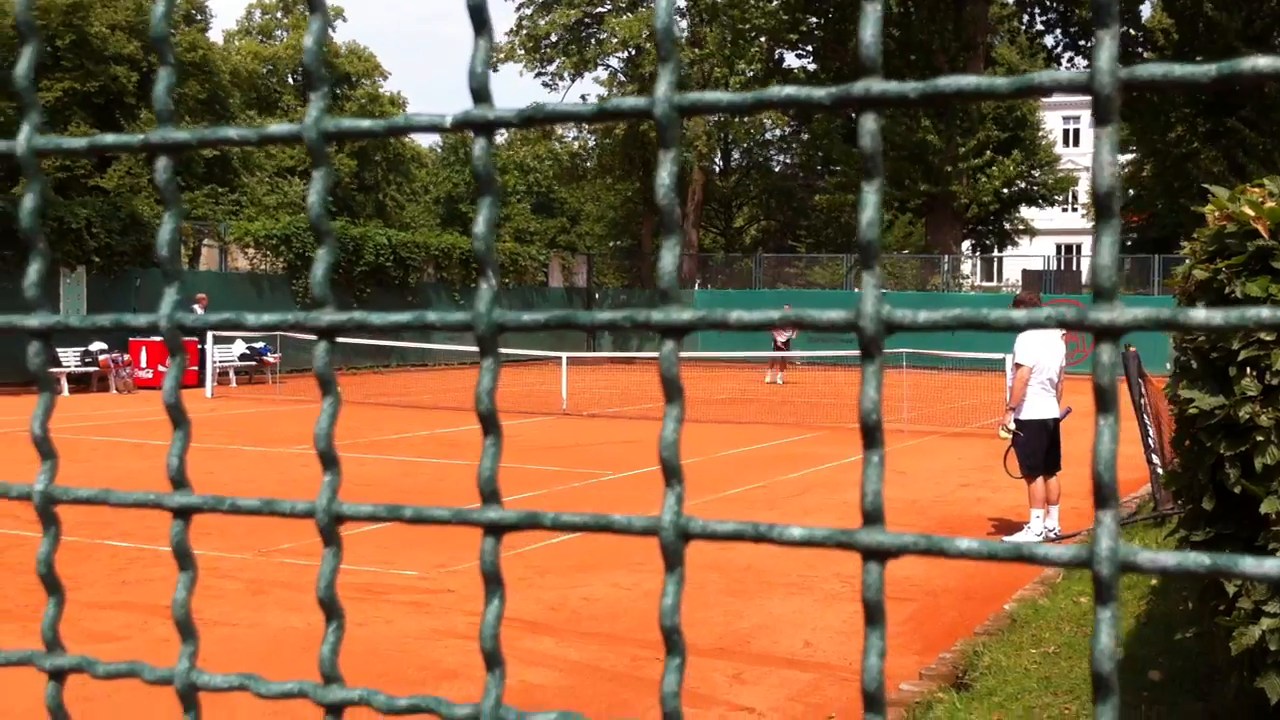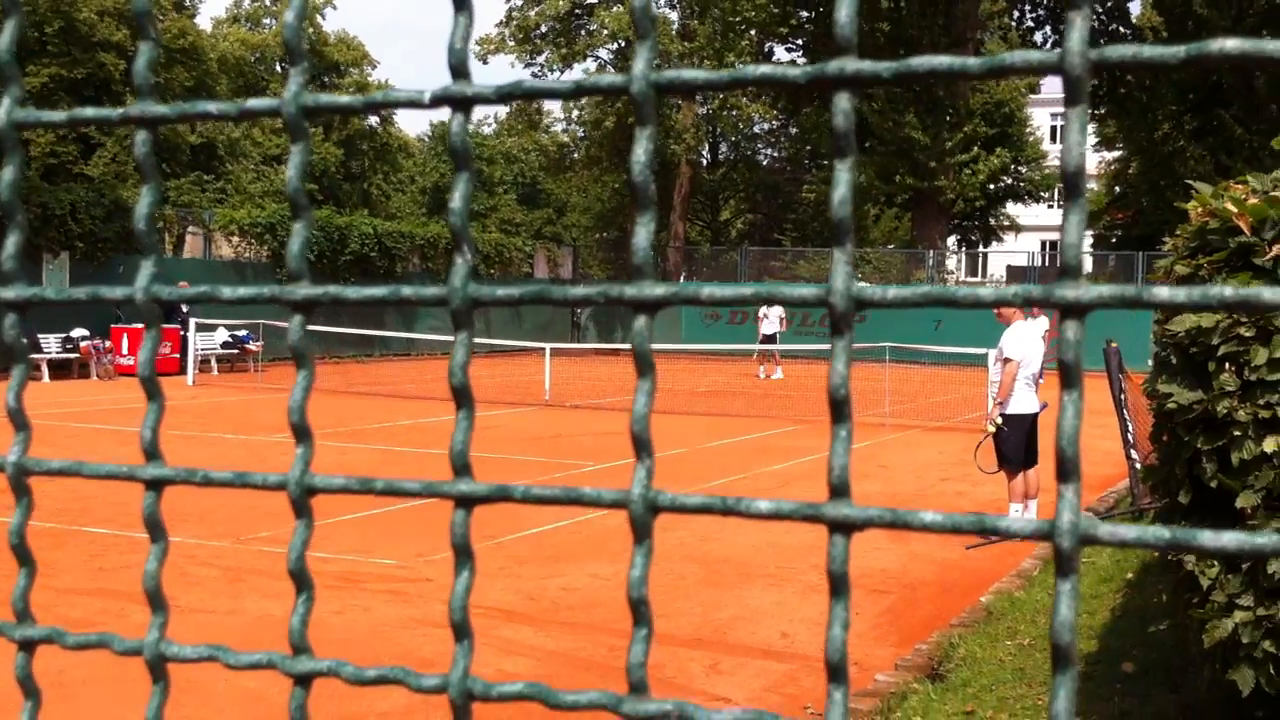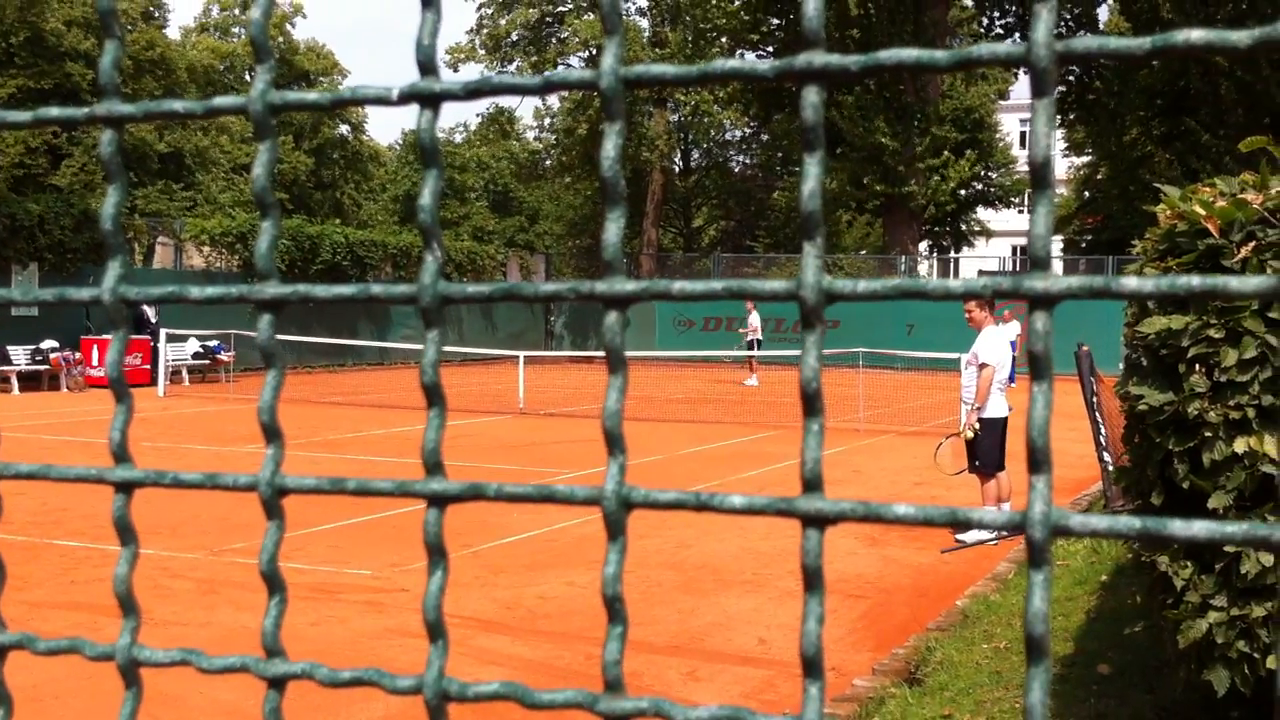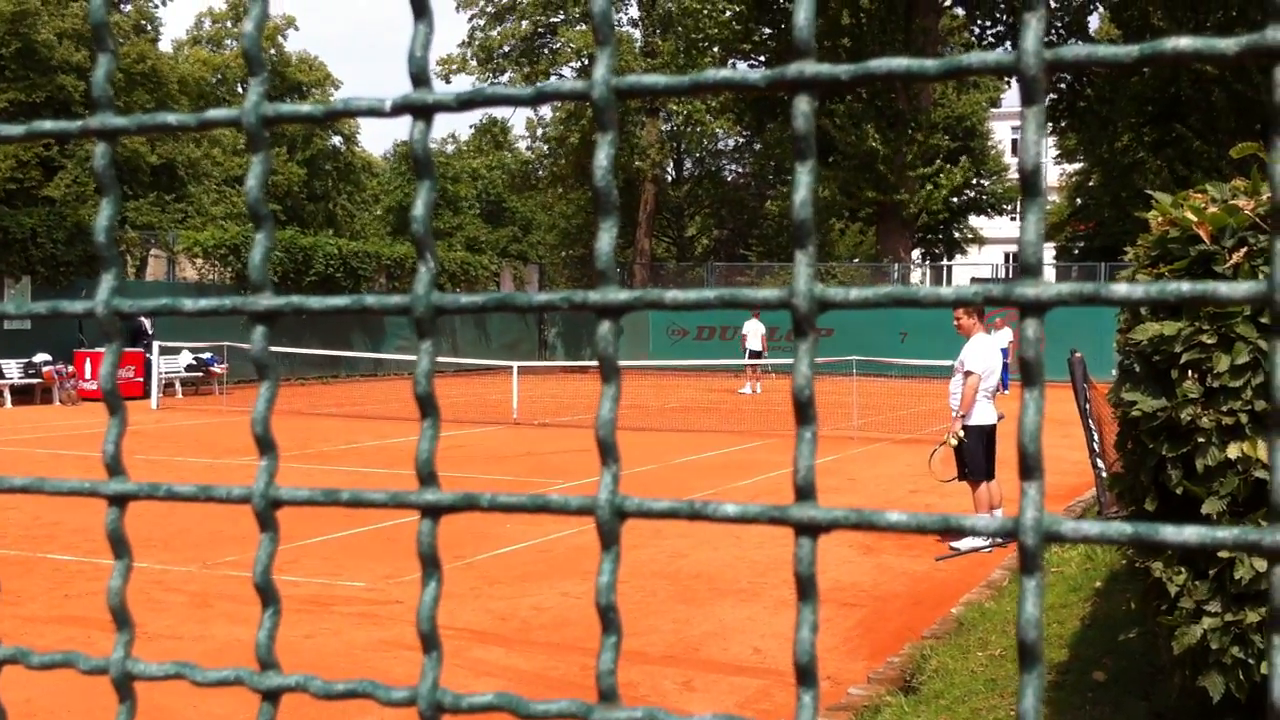
dt=0.5s
person 1, frame 1
left shoulder: (1027, 339)
right shoulder: (1056, 338)
left elbow: (1021, 377)
right elbow: (1060, 378)
left wrist: (1009, 410)
left hip: (1029, 415)
right hip: (1051, 413)
left knee: (1033, 474)
right knee: (1050, 472)
left ankle: (1035, 529)
right ankle: (1051, 525)
person 1, frame 2
left shoulder: (1014, 333)
right shoulder: (1033, 332)
left elbow: (1010, 371)
left wrist: (997, 405)
left hip: (1013, 409)
right hip: (1029, 407)
left knee: (1013, 468)
right knee: (1028, 465)
right ankle: (1030, 517)
person 1, frame 3
left shoulder: (987, 338)
right shoulder: (999, 337)
left elbow: (987, 376)
left wrist: (974, 411)
left hip: (985, 414)
right hip: (996, 412)
left knee: (986, 471)
right knee: (998, 469)
left ankle: (987, 528)
person 1, frame 4
left shoulder: (975, 346)
right shoulder: (991, 344)
left elbow: (972, 384)
left wrist: (959, 418)
left hip: (972, 421)
right hip: (986, 419)
left knee: (976, 478)
right knee: (988, 476)
left ankle: (982, 536)
